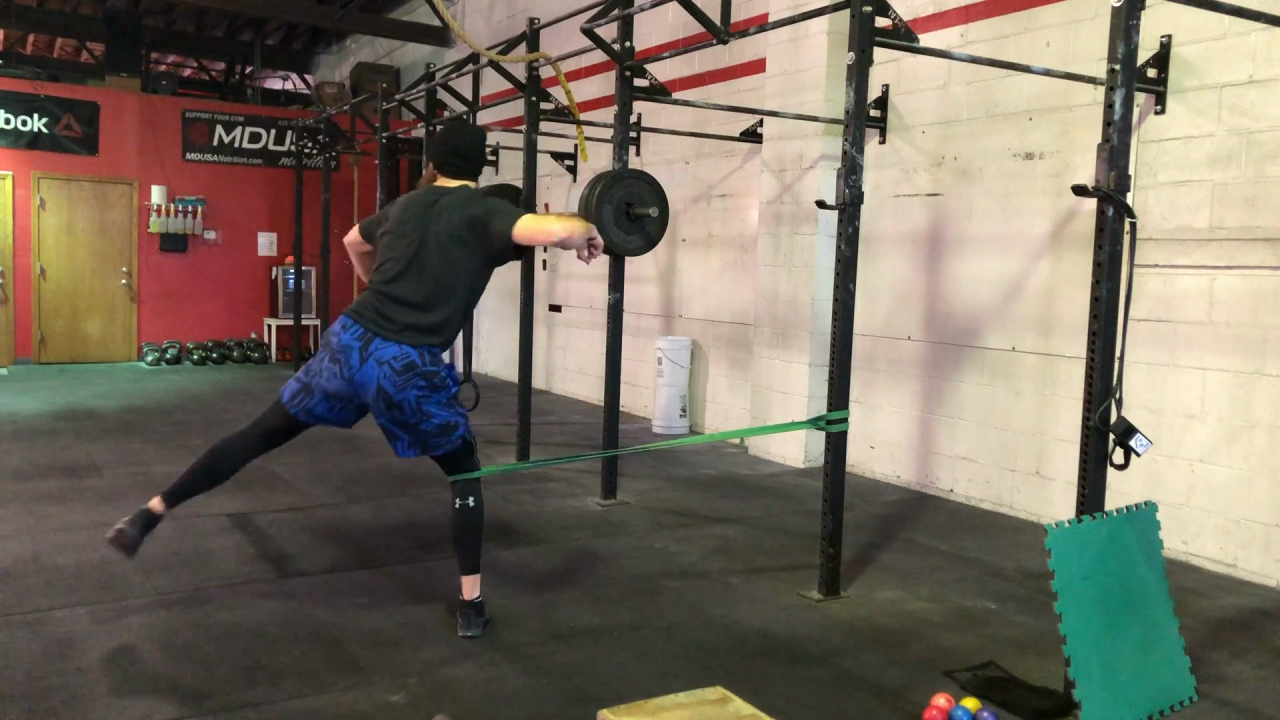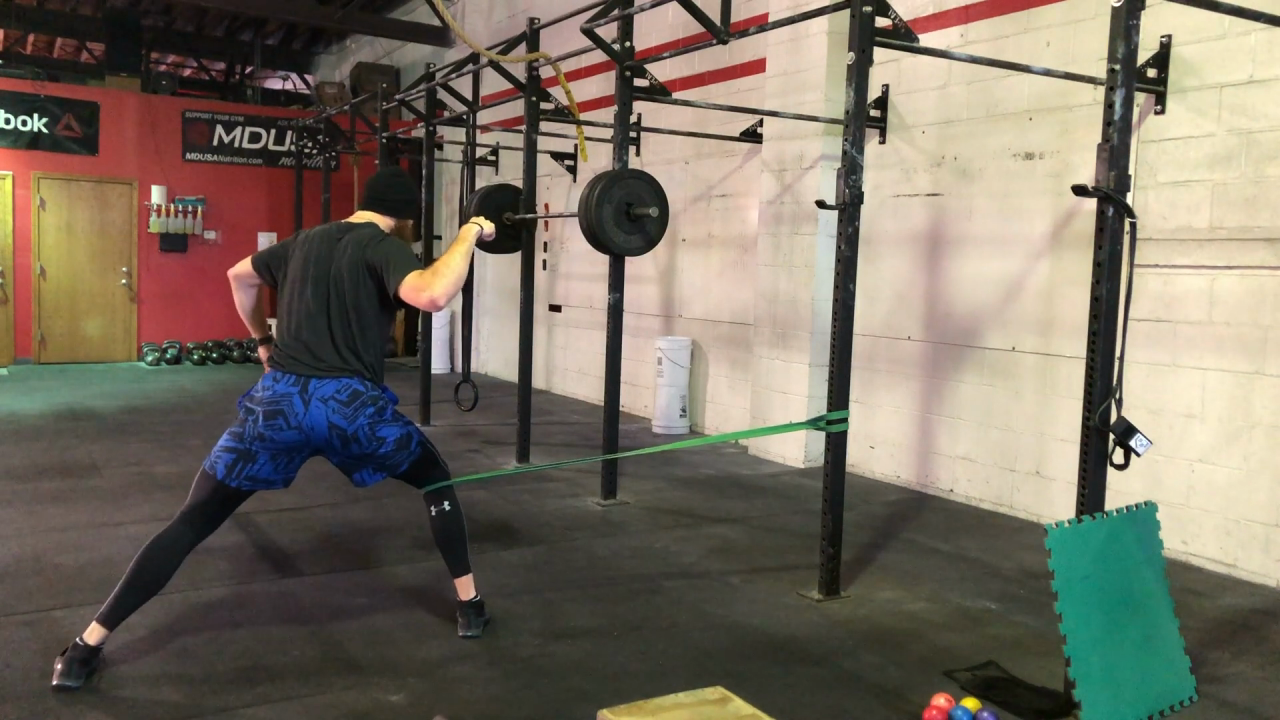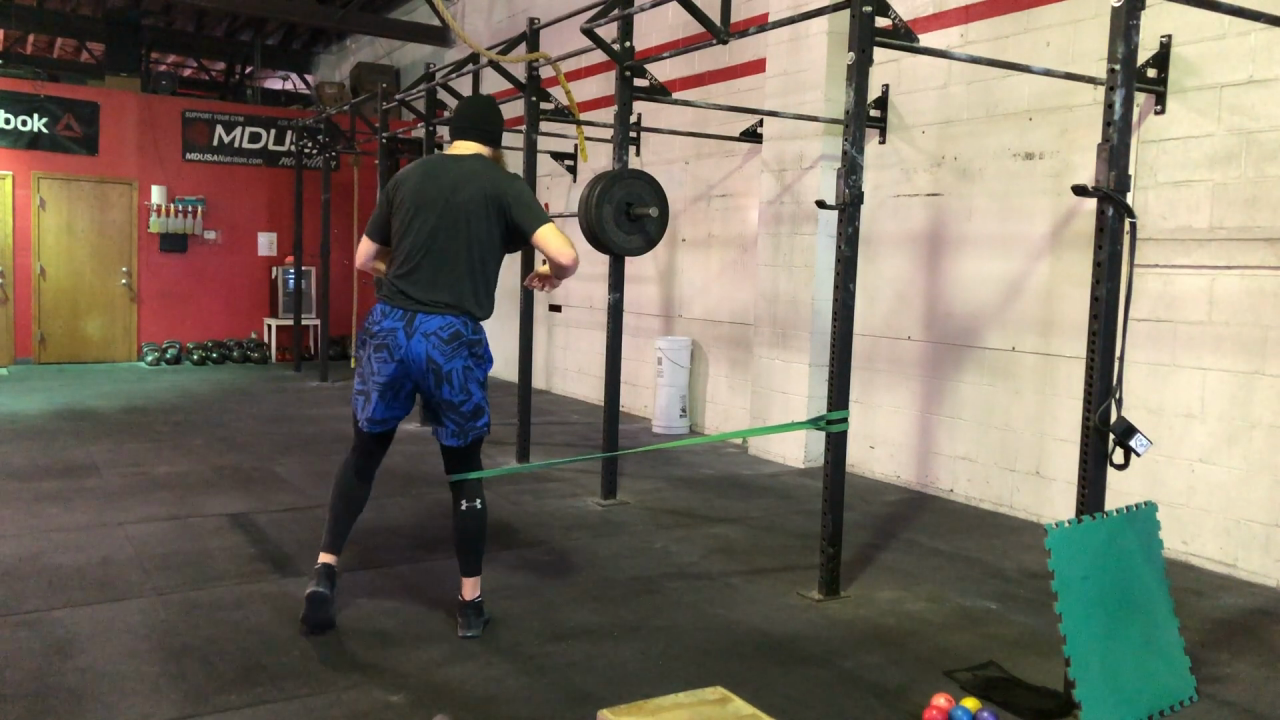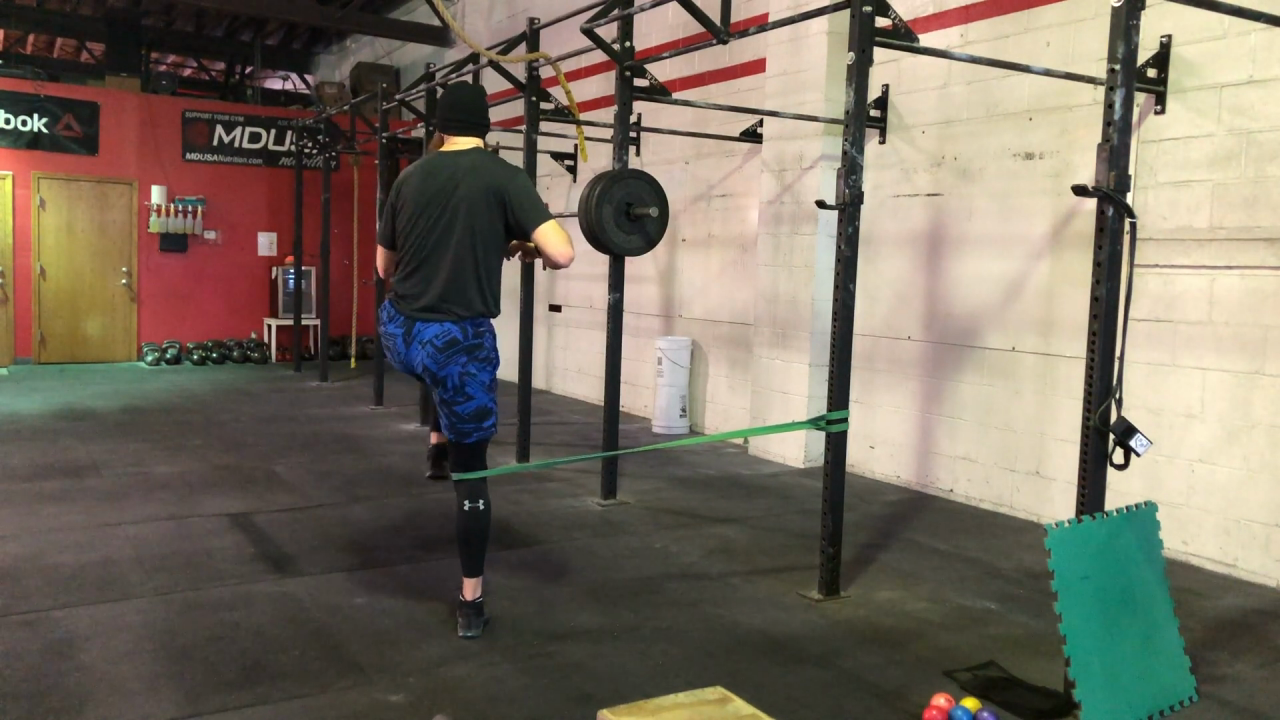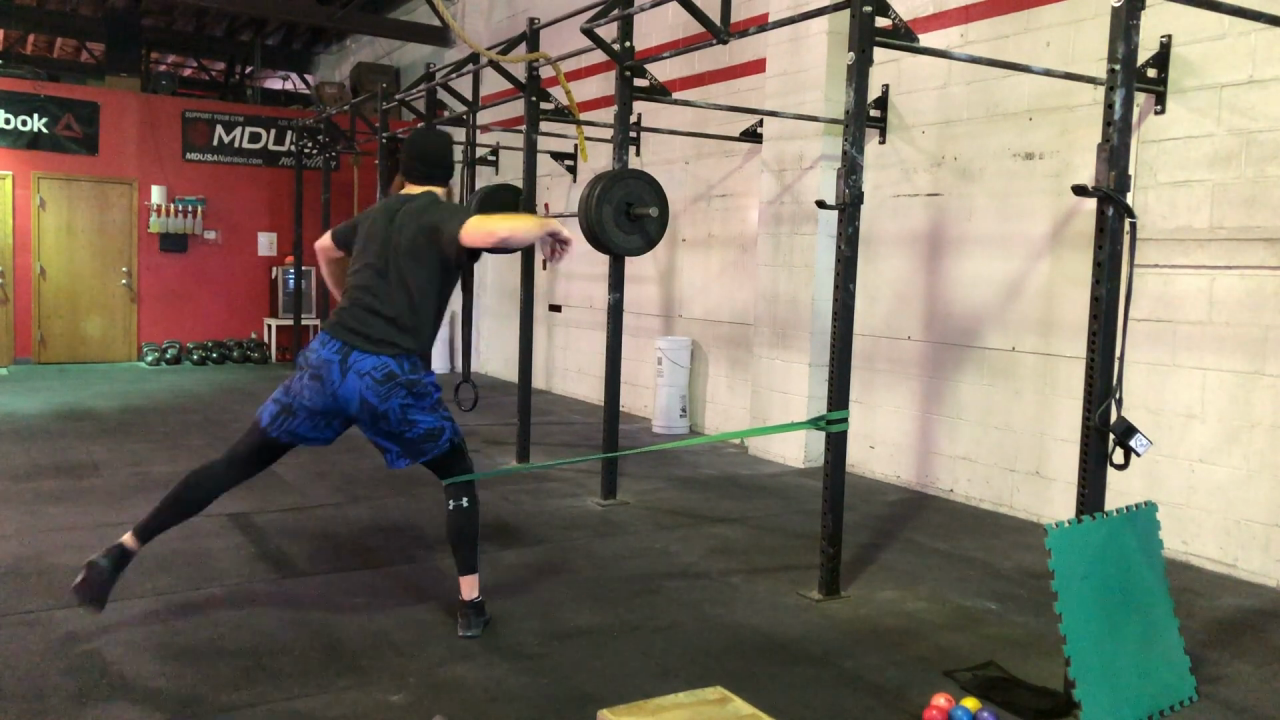
dt=1s
person 1, frame 1
left shoulder: (405, 206)
right shoulder: (484, 210)
left elbow: (355, 245)
right elbow: (554, 230)
right wrist: (589, 233)
left hip: (348, 342)
right hip: (410, 369)
left knee: (256, 438)
right knee: (465, 477)
left ankle: (148, 516)
right ankle: (471, 608)
person 1, frame 2
left shoulder: (306, 241)
right shoulder: (384, 249)
left elbow: (238, 276)
right elbow: (431, 294)
left wrist: (264, 338)
right wrist: (466, 236)
left hip: (277, 398)
right hip: (349, 404)
left knee: (191, 523)
right knee: (437, 480)
left ankle: (86, 647)
right ankle: (470, 607)
person 1, frame 3
left shoulder: (407, 177)
right shoulder: (503, 184)
left elbow: (364, 260)
right elbow: (564, 255)
right wrist: (551, 278)
left hip: (388, 327)
right hip: (452, 338)
left knee: (364, 454)
right knee: (464, 471)
left ankle: (323, 575)
right ankle: (470, 605)
person 1, frame 4
left shoulder: (410, 177)
right shoulder: (504, 177)
left elbow: (384, 265)
right elbow: (561, 254)
right wrist: (525, 248)
left hip: (398, 330)
right hip: (457, 339)
right knee: (471, 471)
left ankle: (439, 444)
right ankle: (471, 603)
person 1, frame 5
left shoulder: (377, 214)
right shoulder: (443, 217)
left elbow: (325, 251)
right elbow: (490, 232)
right wrist: (548, 229)
left hip: (327, 358)
right hip: (390, 378)
left knee: (237, 462)
right knee: (459, 478)
left ankle: (121, 551)
right ankle: (470, 607)
